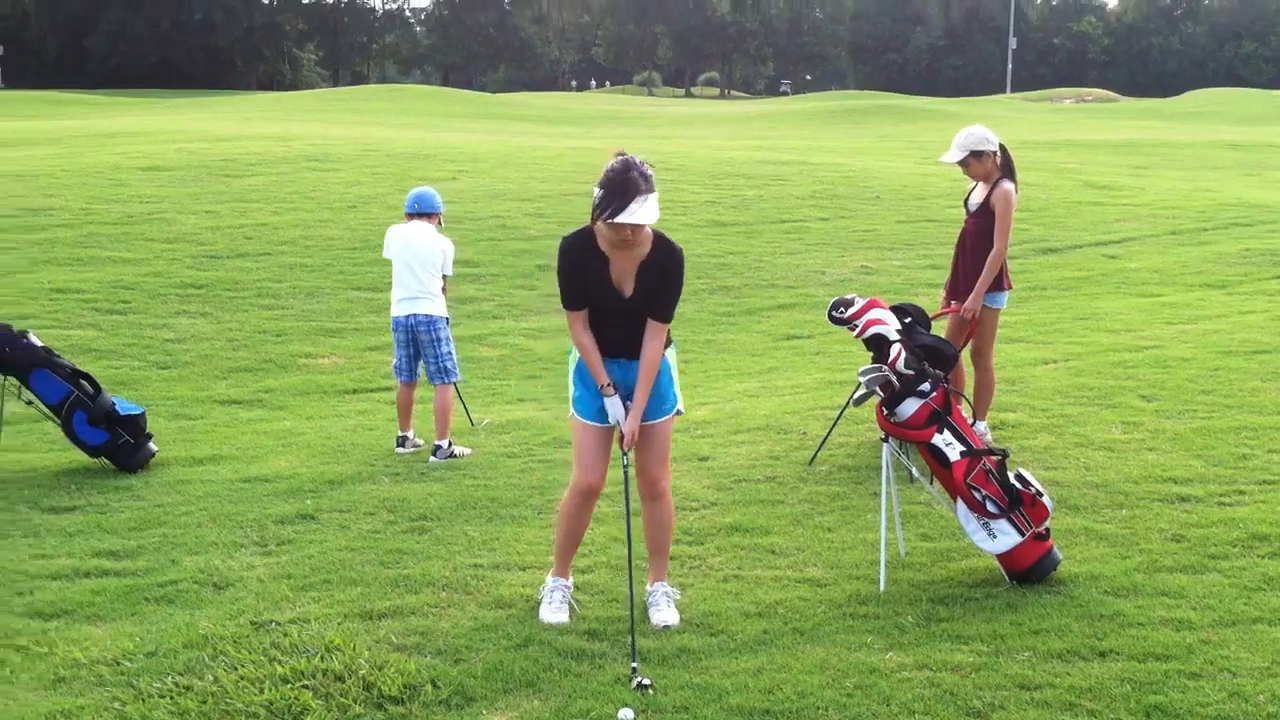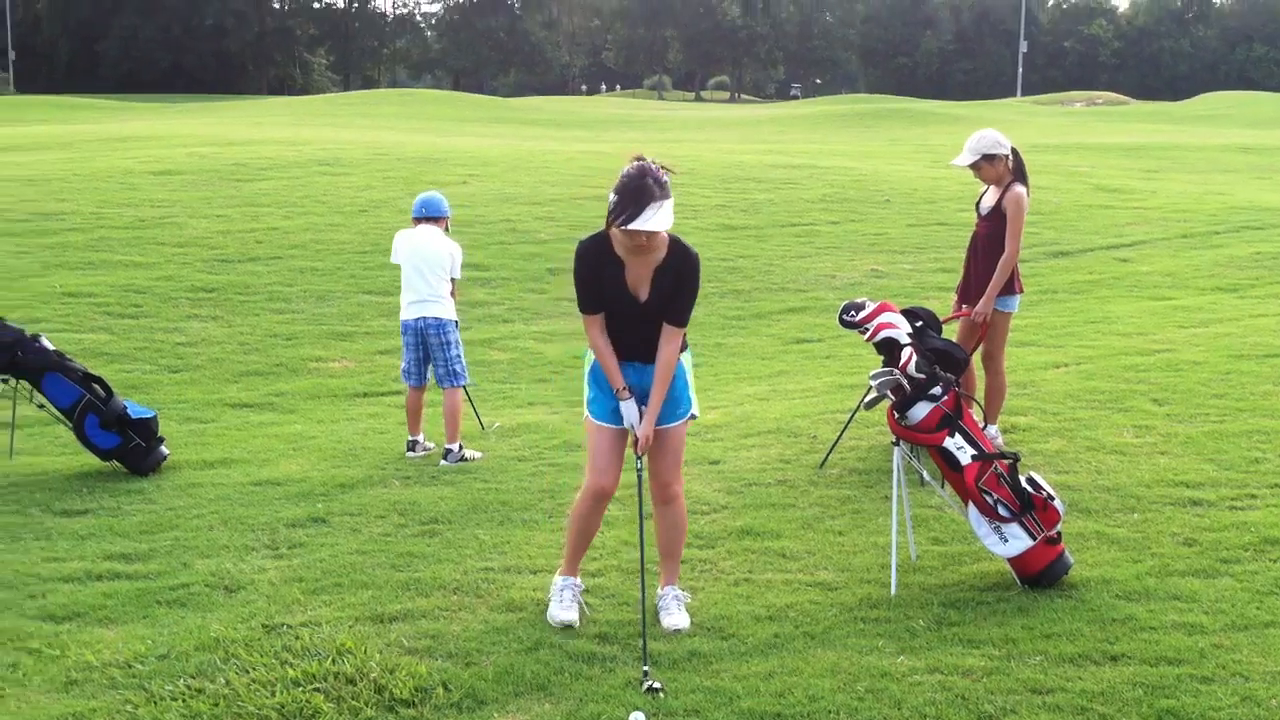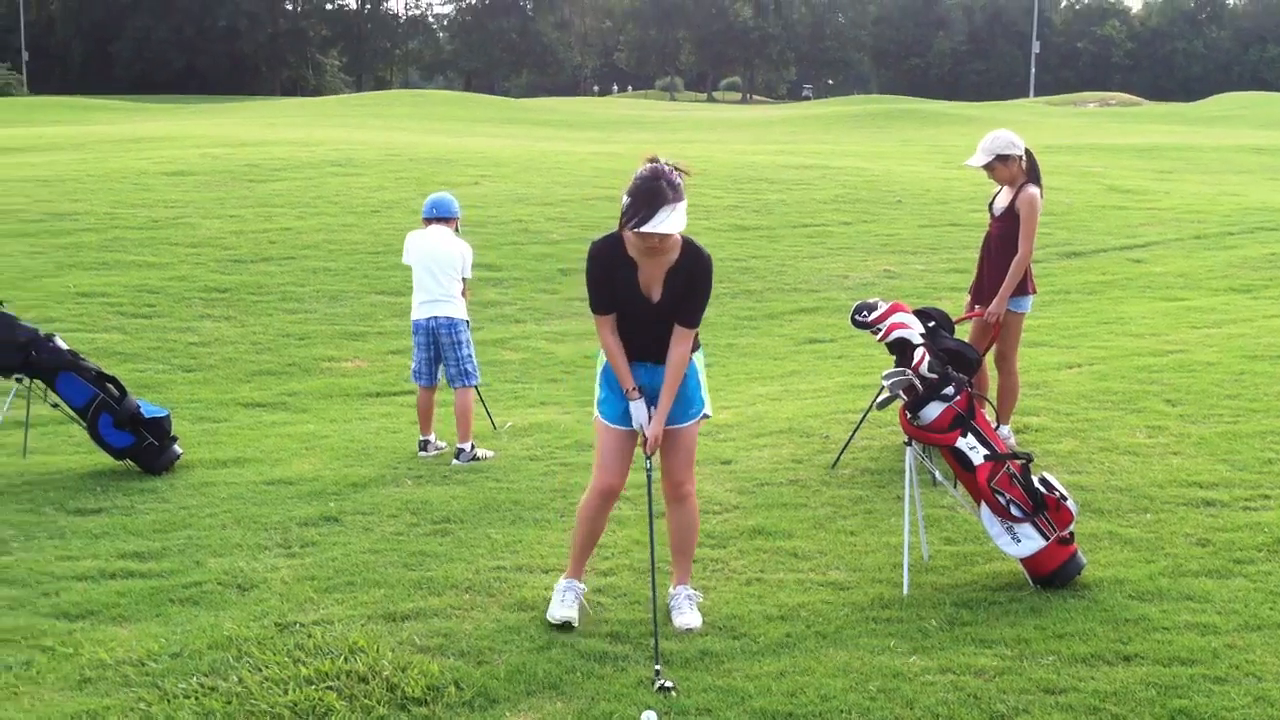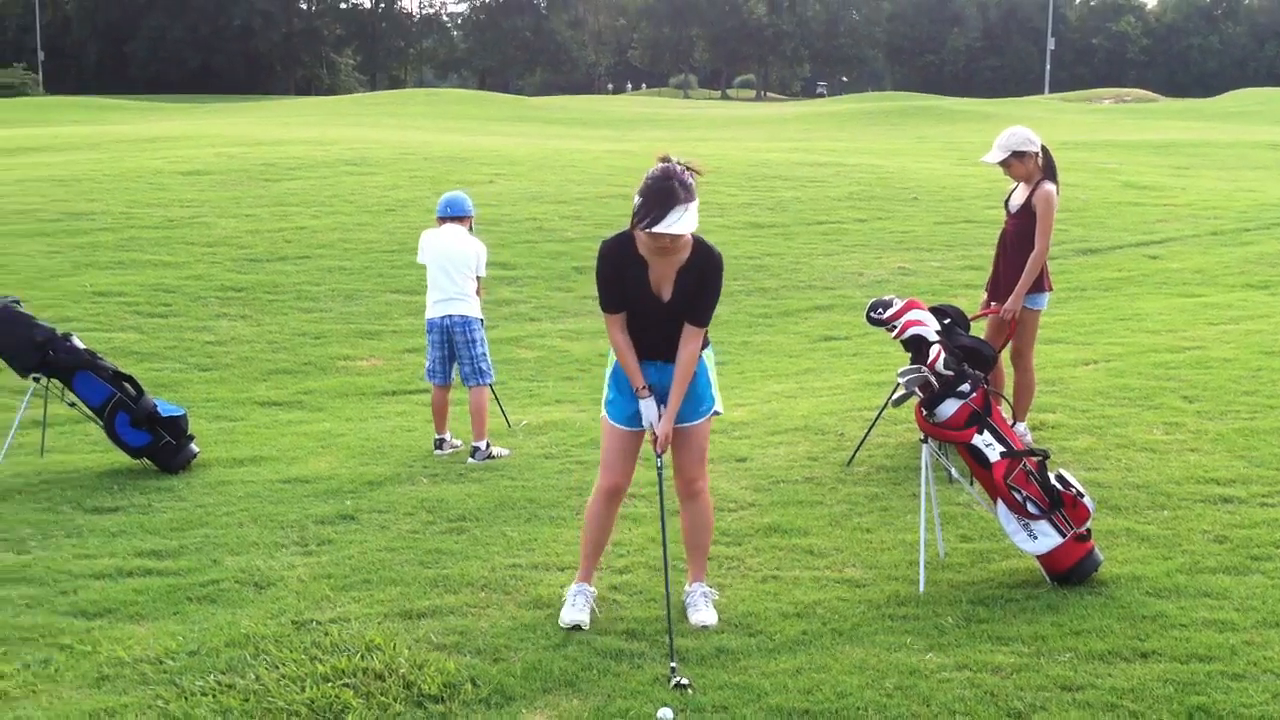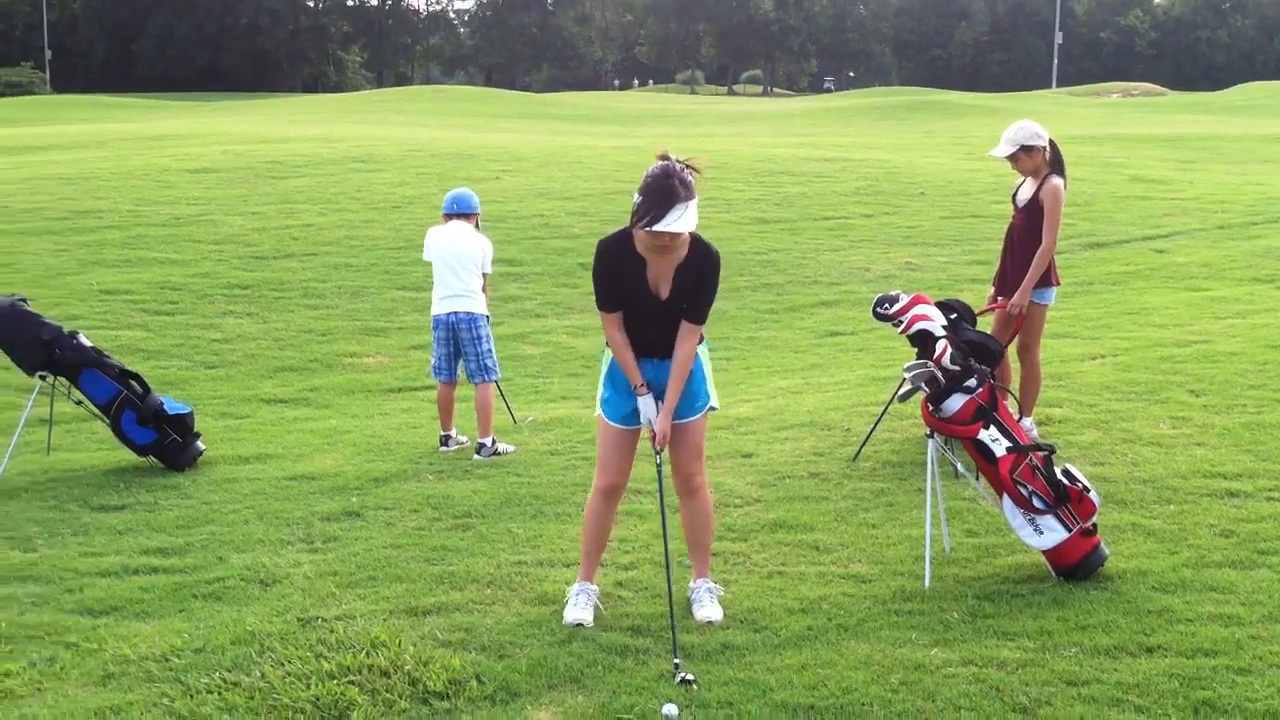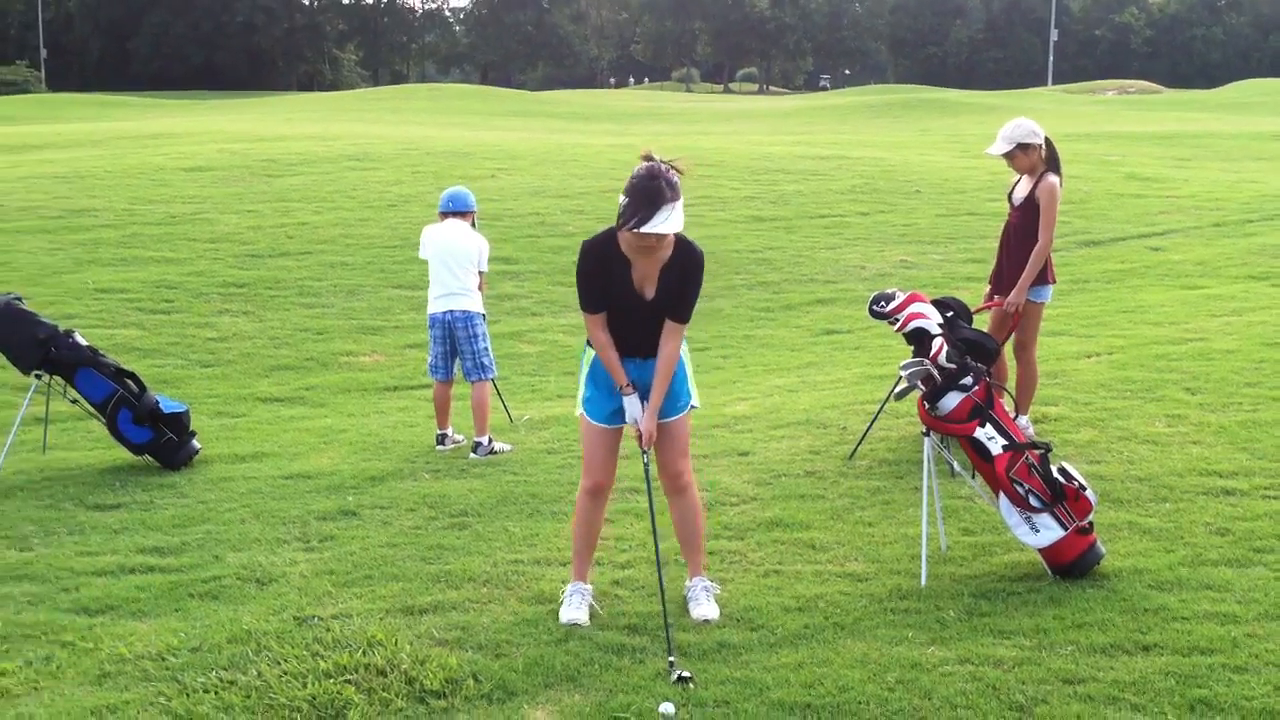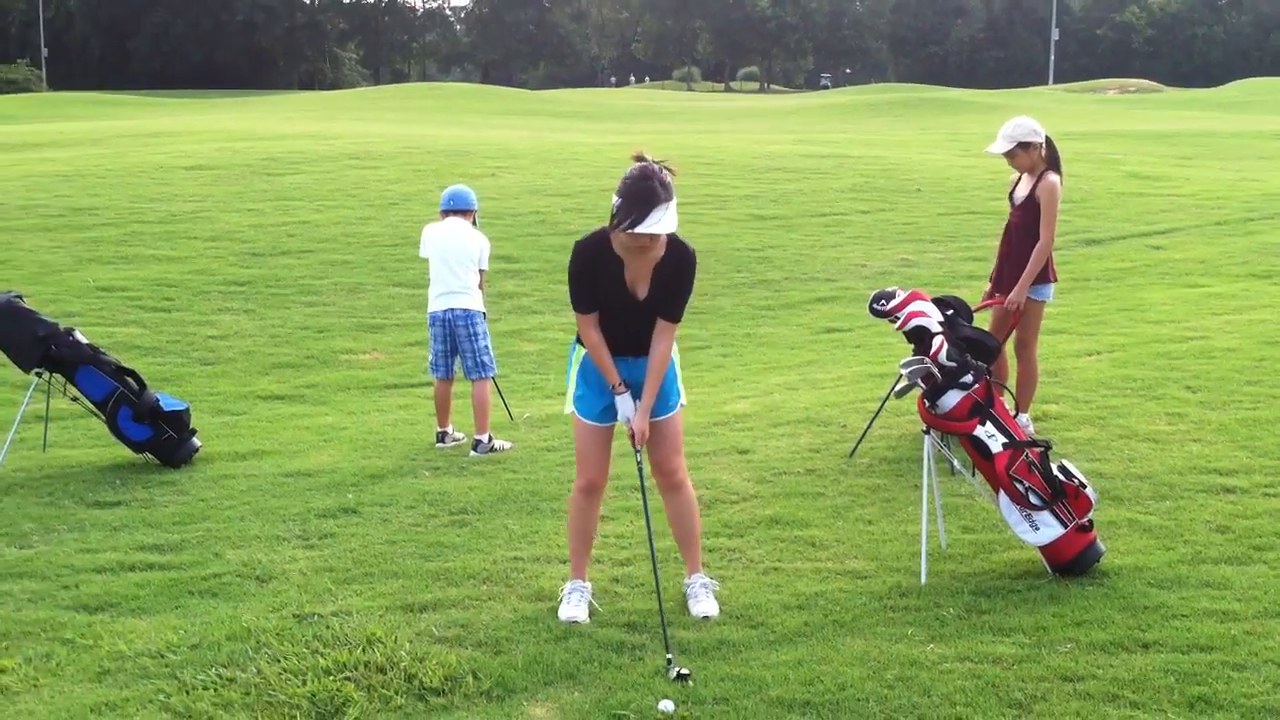
dt=0.1s
person 1, frame 1
left shoulder: (668, 256)
right shoulder: (575, 249)
left elbow: (655, 335)
right elbow: (578, 325)
left wrist: (636, 411)
right wrist: (607, 391)
left hip: (650, 371)
right hip: (595, 369)
left knee: (655, 484)
right knee: (587, 483)
left ankle: (659, 586)
right ankle: (558, 580)
person 1, frame 2
left shoulder: (684, 260)
right shoulder: (591, 253)
left elbow: (671, 339)
right elbow: (594, 328)
left wrist: (650, 415)
right wrist: (623, 395)
left hip: (665, 375)
right hip: (609, 372)
left knee: (668, 488)
right knee: (600, 485)
left ankle: (670, 590)
right ankle: (567, 578)
person 1, frame 3
left shoulder: (696, 262)
right shoulder: (604, 254)
left elbow: (682, 339)
right elbow: (607, 330)
left wrist: (661, 416)
right wrist: (634, 396)
left hip: (677, 375)
right hip: (621, 372)
left knee: (680, 486)
right knee: (606, 484)
left ankle: (682, 590)
right ankle: (570, 582)
person 1, frame 4
left shoulder: (707, 261)
right shoulder: (615, 253)
left elbow: (692, 338)
right elbow: (617, 328)
left wrist: (671, 414)
right wrist: (644, 394)
left hip: (687, 373)
right hip: (631, 371)
left knee: (693, 483)
right knee: (611, 484)
left ankle: (698, 587)
right ankle: (581, 586)
person 1, frame 5
left shoulder: (705, 259)
right shoulder: (612, 251)
left elbow: (687, 335)
right elbow: (612, 328)
left wrist: (668, 409)
right wrist: (641, 392)
left hip: (683, 369)
right hip: (626, 368)
left knee: (692, 479)
right knee: (610, 482)
left ankle: (702, 583)
right ankle: (584, 585)
person 1, frame 6
left shoulder: (689, 258)
right shoulder: (596, 251)
left elbow: (672, 335)
right elbow: (597, 327)
left wrist: (653, 409)
right wrist: (626, 392)
left hip: (664, 369)
right hip: (608, 369)
left knee: (678, 477)
right knee: (595, 482)
left ankle: (698, 581)
right ankle: (577, 585)
person 1, frame 7
left shoulder: (681, 258)
right shoulder: (589, 252)
left elbow: (663, 335)
right elbow: (588, 327)
left wrist: (645, 407)
right wrist: (618, 391)
left hip: (655, 366)
right hip: (597, 366)
left knee: (674, 474)
right knee: (590, 479)
left ankle: (696, 580)
right ankle: (577, 584)
person 2, frame 1
left shoulder: (1003, 191)
right shoulder: (977, 187)
left elbow: (999, 248)
left wrist: (978, 294)
right wrist: (951, 286)
left hip: (989, 285)
right hip: (965, 280)
left knee: (980, 355)
left ankle: (980, 426)
person 2, frame 2
left shoulder: (1015, 195)
right shoulder: (989, 191)
left elbow: (1011, 252)
left wrist: (989, 298)
right wrist: (962, 289)
left hip: (1000, 289)
right hip: (977, 283)
left knee: (992, 358)
left ankle: (991, 430)
person 2, frame 3
left shoulder: (1028, 196)
right shoulder: (1001, 192)
left elbow: (1024, 253)
left wrist: (1002, 298)
right wrist: (975, 290)
left hip: (1013, 290)
right hip: (989, 284)
left knee: (1004, 359)
left ankle: (1003, 430)
person 2, frame 4
left shoulder: (1044, 192)
right shoulder: (1017, 188)
left elbow: (1040, 249)
left wrist: (1018, 295)
right wrist: (992, 287)
left hip: (1029, 286)
right hip: (1005, 281)
left knee: (1020, 356)
left ankle: (1020, 427)
person 2, frame 5
left shoulder: (1052, 186)
right shoulder: (1024, 183)
left elbow: (1048, 244)
left wrist: (1025, 290)
right wrist: (998, 283)
left hip: (1036, 280)
right hip: (1012, 276)
left knee: (1027, 351)
left ankle: (1026, 422)
person 2, frame 6
left shoulder: (1048, 184)
right shoulder: (1019, 181)
left elbow: (1044, 242)
left wrist: (1022, 288)
right wrist: (994, 281)
left hip: (1033, 279)
right hip: (1008, 274)
left knee: (1023, 349)
left ankle: (1022, 420)
person 2, frame 7
left shoulder: (1048, 183)
right shoulder: (1017, 180)
left elbow: (1045, 242)
left wrist: (1023, 287)
right wrist: (993, 279)
left hip: (1034, 277)
right hip: (1008, 273)
left knee: (1024, 346)
left ankle: (1022, 418)
person 3, frame 1
left shoulder: (394, 233)
right shoulder: (443, 243)
right elbow: (443, 285)
left hip: (401, 315)
right hip: (431, 315)
left knee: (406, 380)
right knee: (444, 381)
left ankle: (405, 437)
right ankle: (442, 446)
person 3, frame 2
left shoulder: (402, 238)
right shoulder: (451, 247)
right elbow: (452, 289)
left hip: (410, 318)
right hip: (440, 318)
left knee: (415, 384)
right knee: (453, 385)
left ankle: (415, 441)
right ankle: (452, 449)
person 3, frame 3
left shoulder: (413, 239)
right shoulder: (461, 247)
right elbow: (464, 288)
left hip: (421, 318)
right hip: (451, 317)
left knee: (426, 384)
right knee: (464, 384)
left ankle: (427, 441)
right ankle: (465, 448)
person 3, frame 4
left shoulder: (428, 238)
right shoulder: (475, 245)
right elbow: (478, 287)
left hip: (435, 317)
right hip: (466, 316)
left knee: (441, 382)
right knee: (478, 383)
left ankle: (442, 439)
right ankle: (480, 446)
person 3, frame 5
left shoulder: (433, 235)
right shoulder: (481, 242)
right elbow: (484, 284)
left hip: (441, 313)
right hip: (471, 312)
left knee: (446, 379)
right knee: (484, 379)
left ankle: (448, 435)
right ankle: (485, 443)
person 3, frame 6
left shoulder: (429, 233)
right shoulder: (478, 240)
right elbow: (480, 282)
left hip: (437, 312)
right hip: (467, 311)
left knee: (443, 378)
right knee: (480, 378)
left ankle: (444, 434)
right ankle: (482, 442)
person 3, frame 7
left shoulder: (430, 232)
right shoulder: (478, 238)
right elbow: (481, 279)
left hip: (438, 310)
right hip: (468, 309)
left knee: (443, 376)
right knee: (481, 376)
left ankle: (444, 432)
right ankle: (482, 440)
